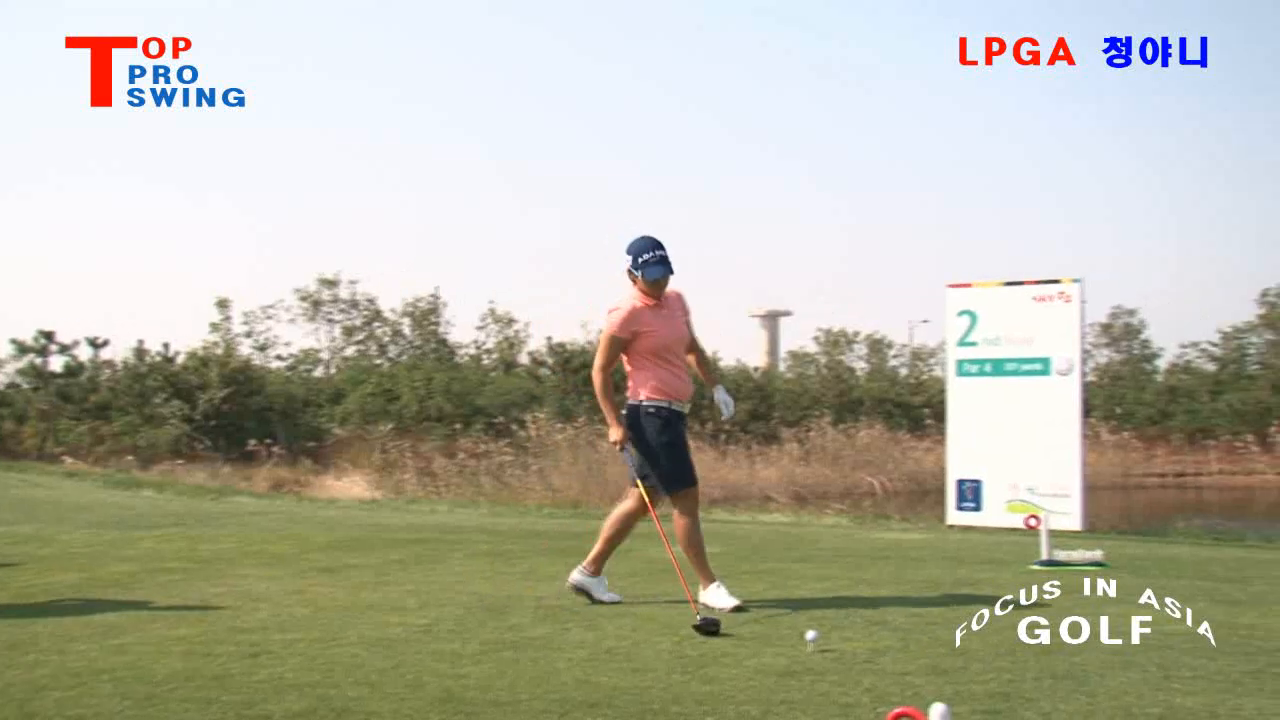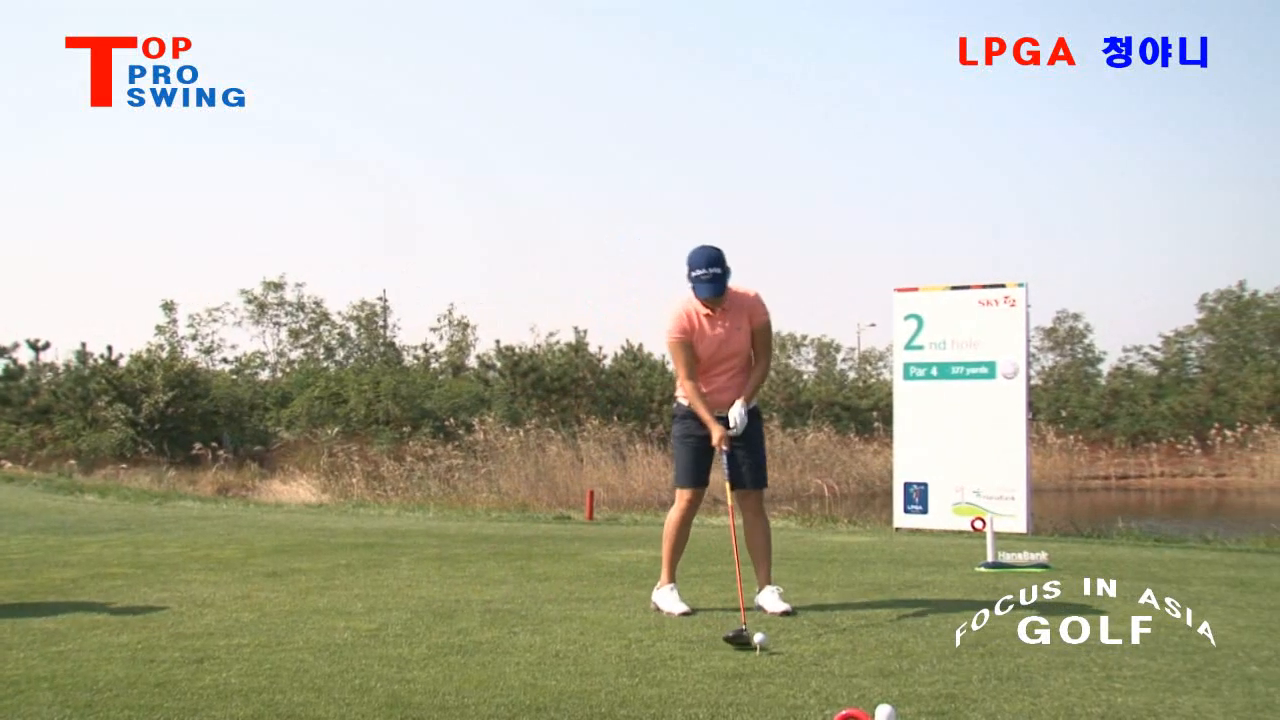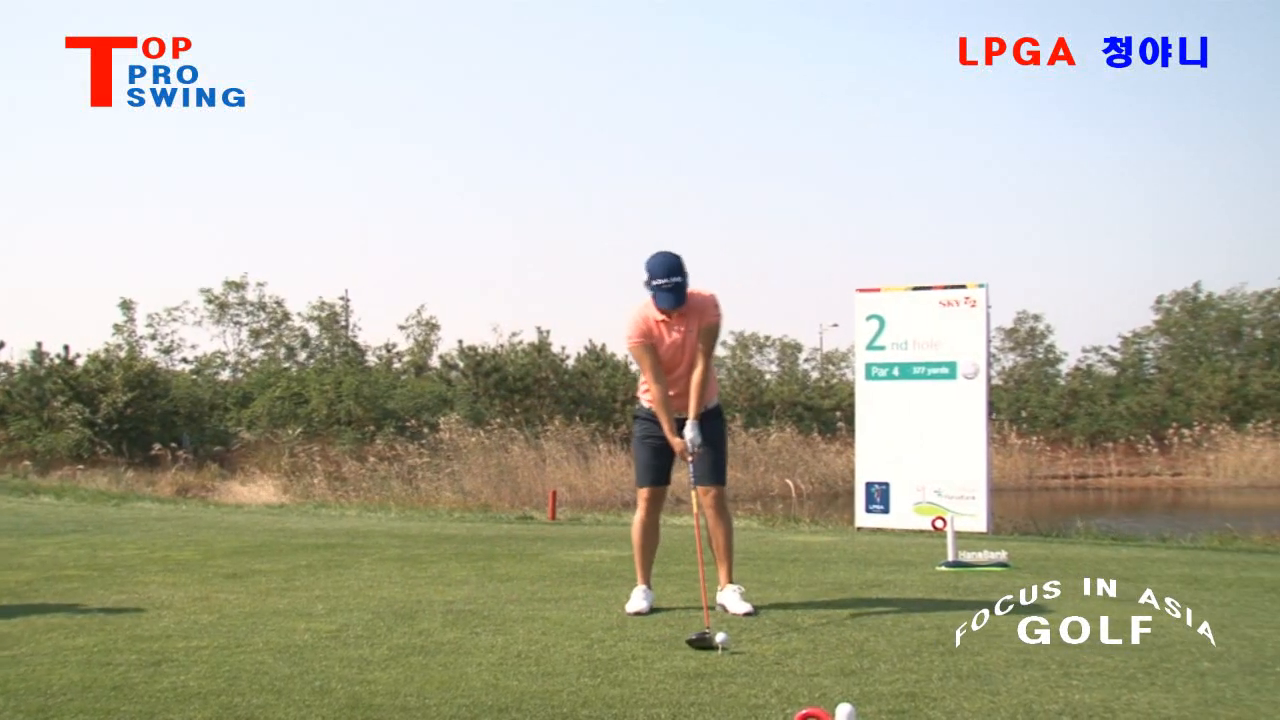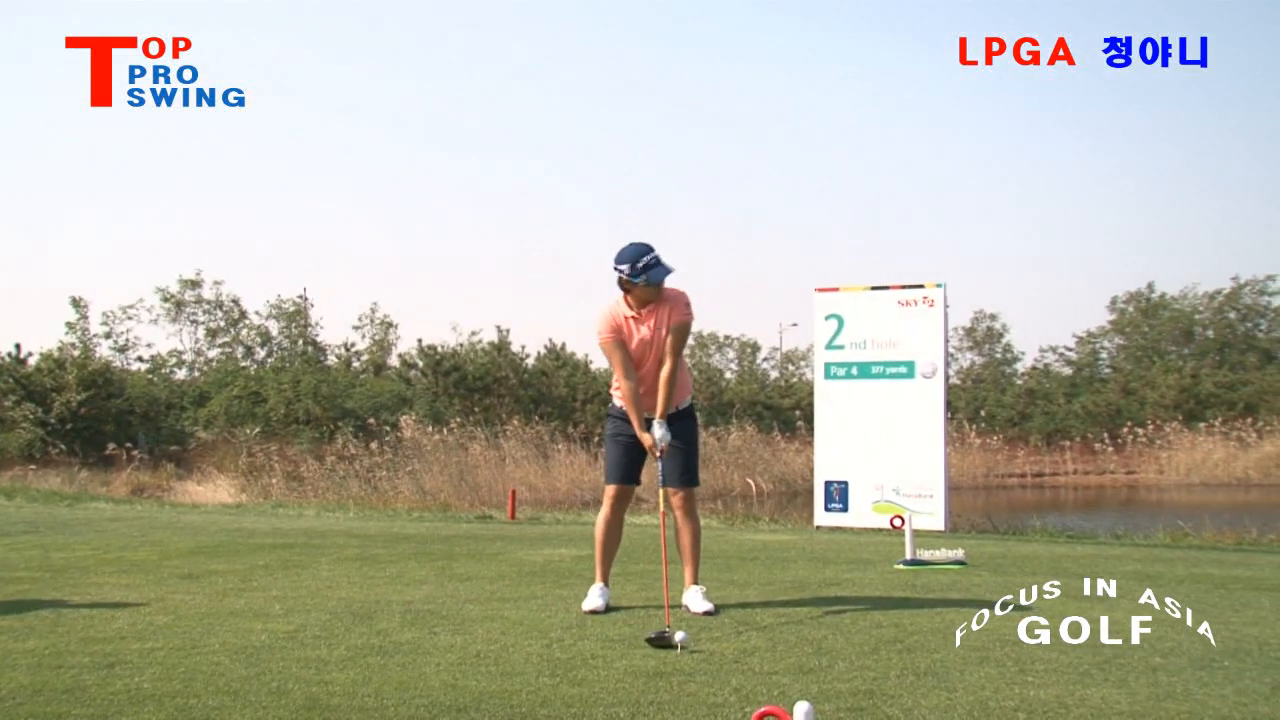
dt=0.7s
person 1, frame 1
left shoulder: (676, 300)
right shoulder: (627, 313)
left elbow: (692, 347)
right elbow: (600, 370)
left wrist: (715, 385)
right wrist: (615, 422)
left hip: (674, 414)
right hip: (652, 415)
left knee: (643, 500)
right knee: (687, 499)
left ankle: (589, 571)
right ankle: (708, 585)
person 1, frame 2
left shoulder: (752, 303)
right shoulder: (682, 319)
left elbow: (763, 360)
right elbow: (689, 380)
left wrist: (741, 405)
right wrist: (713, 427)
left hip: (743, 414)
right hip: (694, 415)
left knee: (752, 500)
right knee: (686, 500)
left ankle: (765, 588)
right ankle: (665, 586)
person 1, frame 3
left shoulder: (707, 305)
right shoulder: (640, 323)
left elbow: (702, 366)
right elbow: (656, 383)
left wrist: (693, 423)
right wrist: (672, 437)
left hip: (704, 413)
right hip: (654, 417)
left knee: (713, 497)
right knee: (648, 499)
left ankle: (727, 587)
right ankle: (642, 587)
person 1, frame 4
left shoulder: (678, 302)
right shoulder: (611, 319)
left elbow: (670, 364)
right elbow: (626, 379)
left wrist: (660, 421)
right wrist: (642, 433)
left hip: (675, 413)
right hip: (625, 415)
left knee: (683, 498)
right knee: (615, 497)
left ankle: (692, 588)
right ankle: (600, 585)
